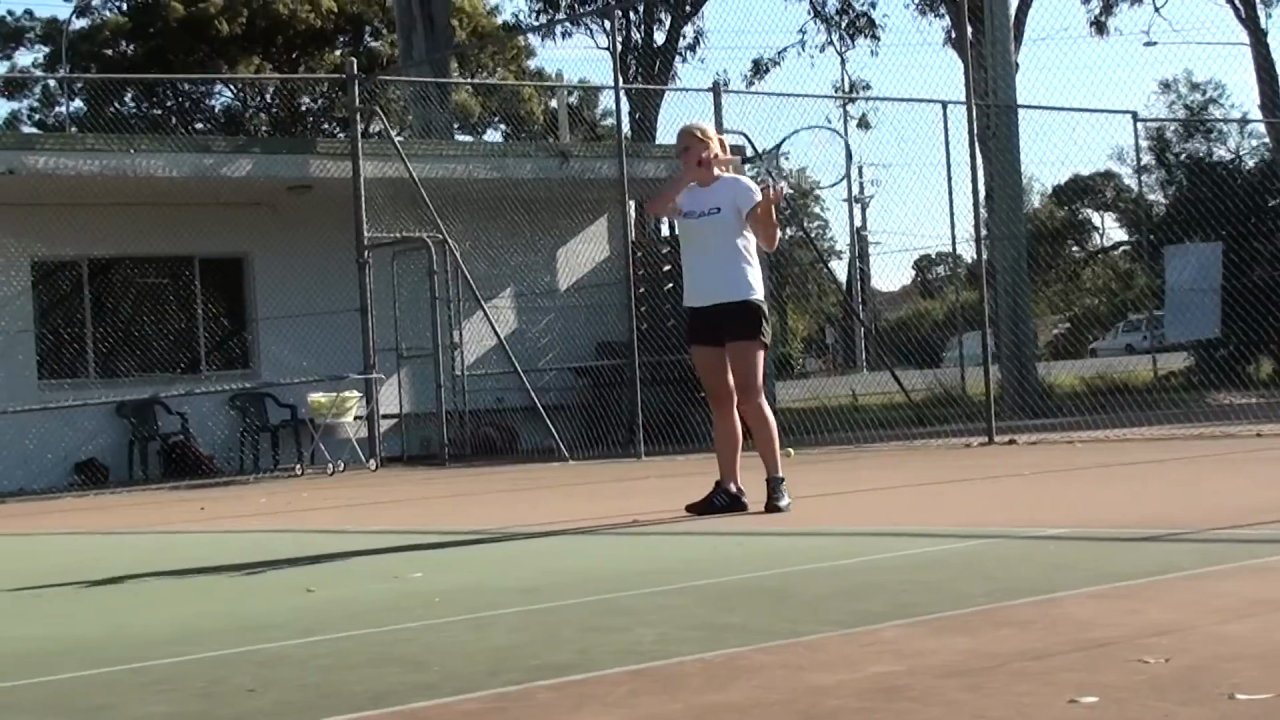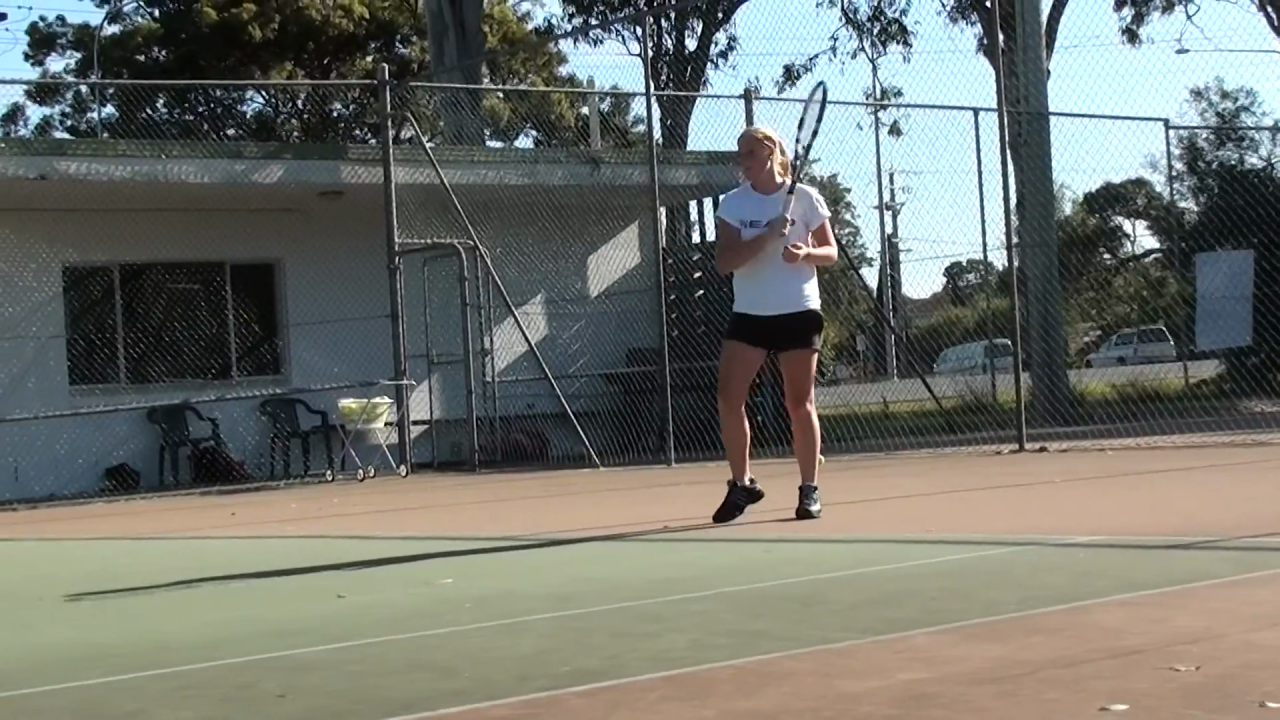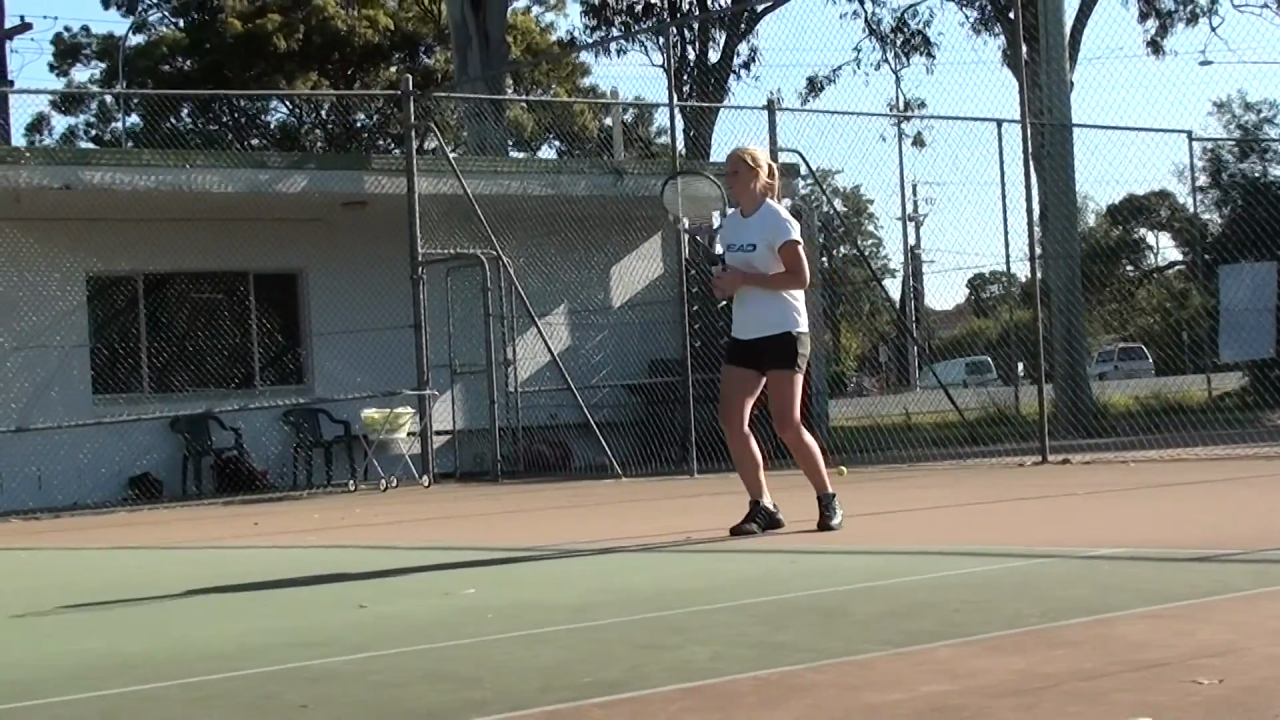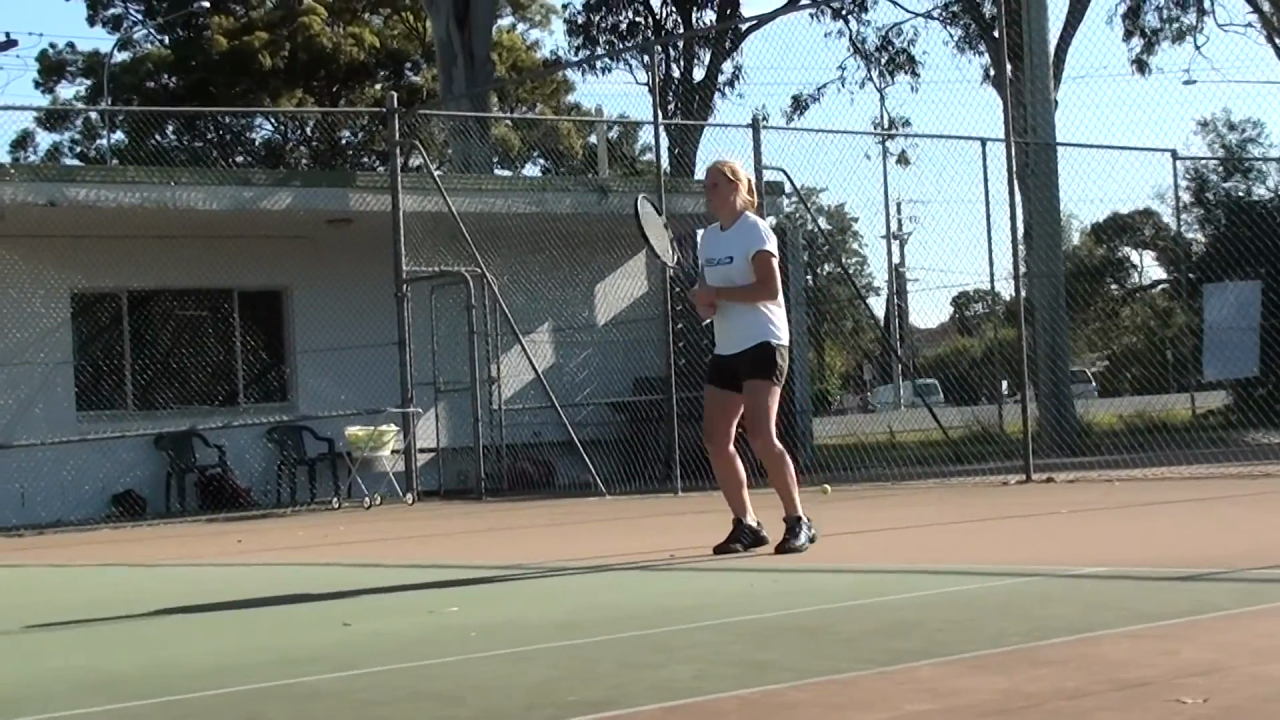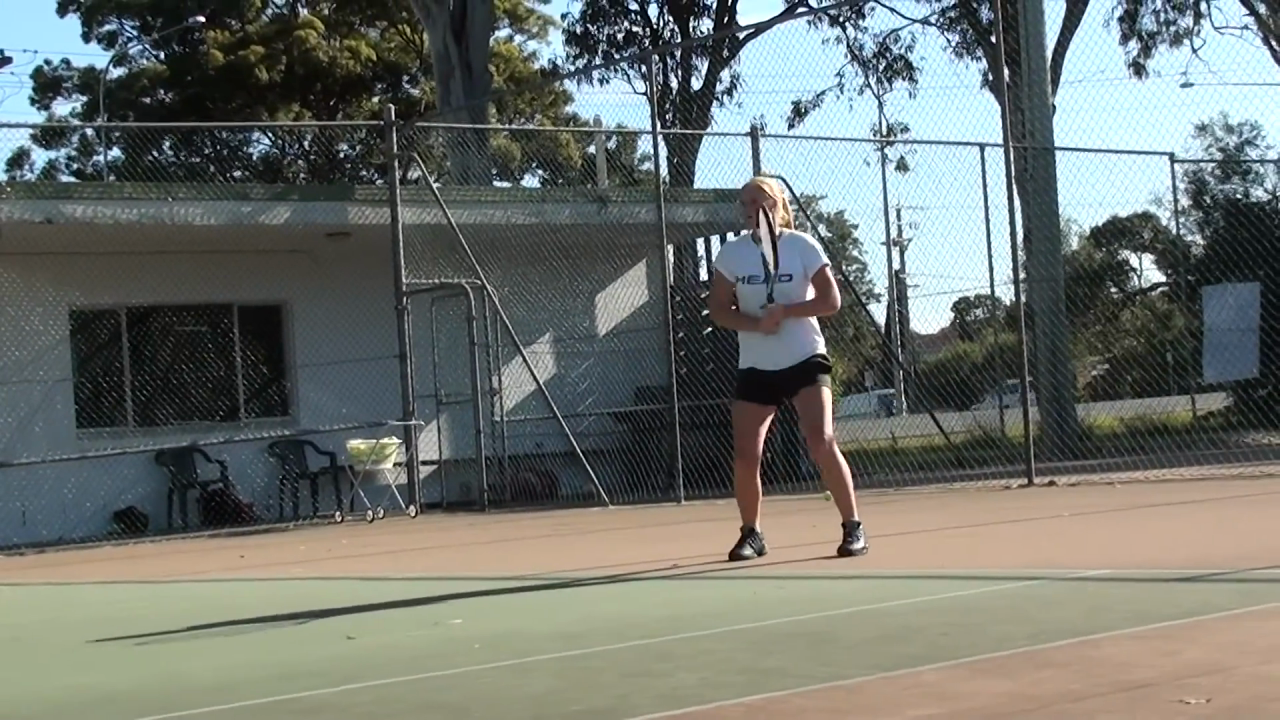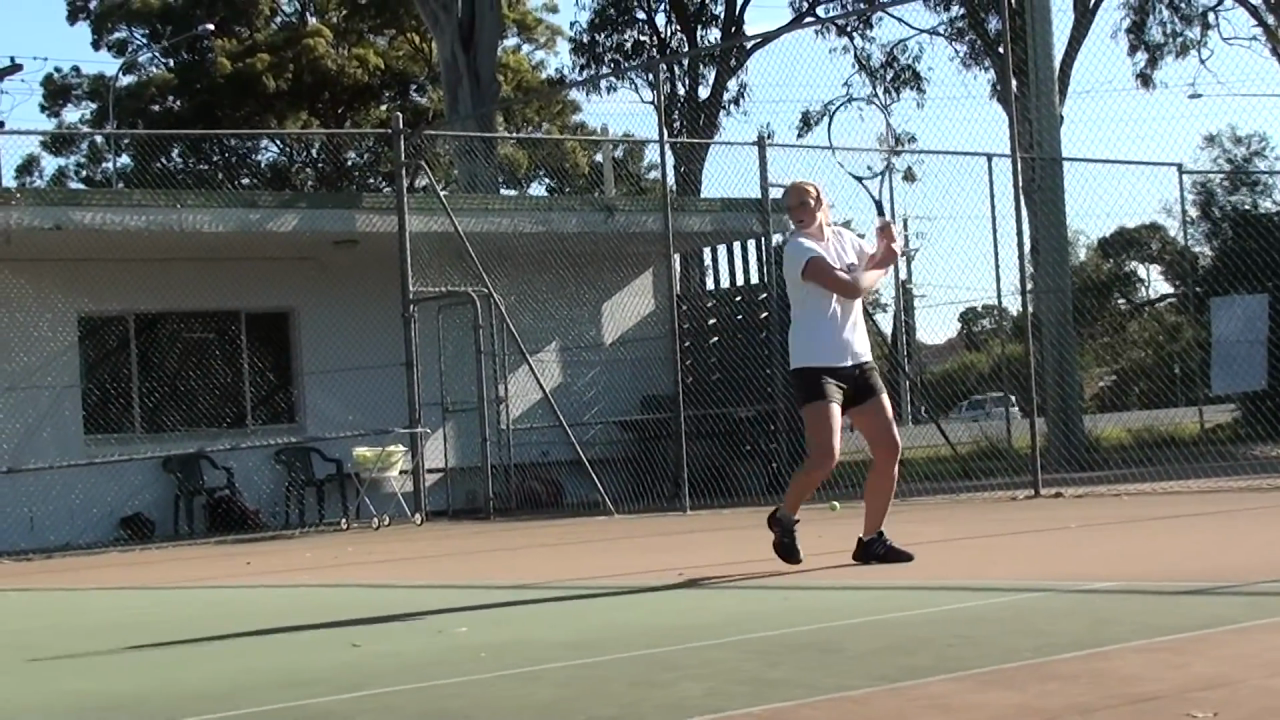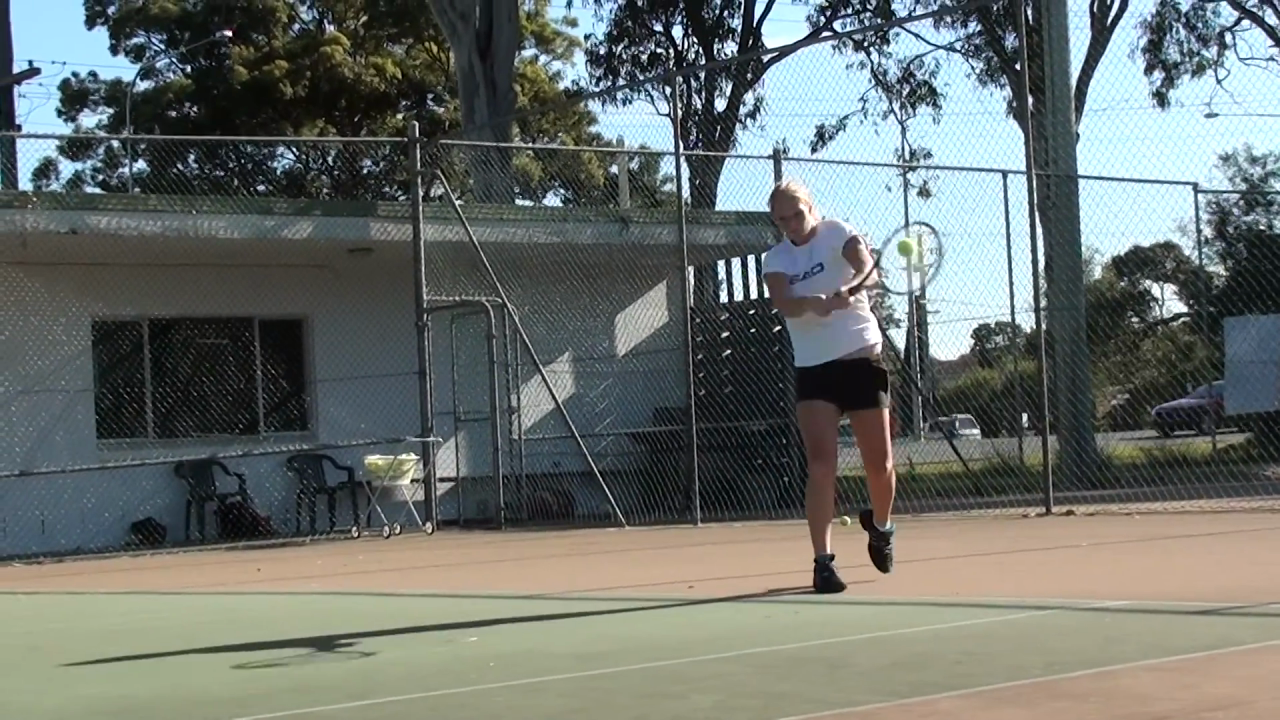
dt=0.5s
person 1, frame 1
left shoulder: (739, 188)
right shoulder: (682, 197)
left elbow: (769, 242)
right elbow: (655, 206)
left wrist: (769, 210)
right wrist: (690, 172)
left hip: (741, 302)
right hip: (699, 308)
left knee: (750, 396)
right knee: (720, 401)
left ankle: (776, 482)
right ankle: (729, 488)
person 1, frame 2
left shoulder: (805, 197)
right shoulder: (732, 203)
left elbow: (830, 251)
right elbow: (725, 259)
left wrist: (803, 252)
right wrist: (765, 238)
left hip: (798, 311)
right hip: (748, 313)
left knee: (800, 403)
right knee: (729, 398)
left ankle: (809, 490)
right ankle: (742, 483)
person 1, frame 3
left shoulder: (777, 221)
right shoulder: (729, 223)
left elbow: (799, 278)
left wrist: (747, 279)
right wrist: (724, 283)
left hip: (782, 332)
right hip: (743, 336)
left knee: (788, 425)
right knee: (732, 421)
left ankle: (828, 498)
right ankle: (762, 506)
person 1, frame 4
left shoulder: (755, 232)
right shoulder: (707, 238)
left elbow: (770, 288)
left wrist: (719, 297)
right wrist: (704, 303)
left hip: (763, 345)
right hip: (727, 350)
left knee: (761, 436)
right knee: (715, 441)
left ankle: (797, 521)
right ankle: (746, 526)
person 1, frame 5
left shoulder: (804, 246)
right shoulder: (730, 253)
left elbow: (831, 301)
right elbow: (717, 308)
left wrist: (785, 312)
right wrist: (754, 323)
left hip: (804, 359)
right hip: (755, 366)
left knee: (821, 442)
right knee: (745, 457)
left ankle: (853, 527)
right ankle: (751, 533)
person 1, frame 6
left shoulder: (842, 237)
right shoulder: (799, 249)
left elbow: (875, 267)
right elbow: (849, 287)
left wrist: (886, 248)
right wrist: (882, 264)
left hip: (857, 362)
right hip: (814, 367)
left knee: (888, 450)
right knee: (824, 457)
left ankle: (871, 539)
right ankle: (785, 516)
person 1, frame 7
left shoulder: (838, 231)
right shoulder: (776, 260)
left elbow: (864, 264)
right elbow: (784, 304)
left wrist: (844, 292)
right wrist: (814, 302)
left hip: (862, 361)
right hip: (814, 369)
left knee: (880, 464)
right knee: (822, 464)
left ankle: (880, 525)
right ankle: (823, 561)
